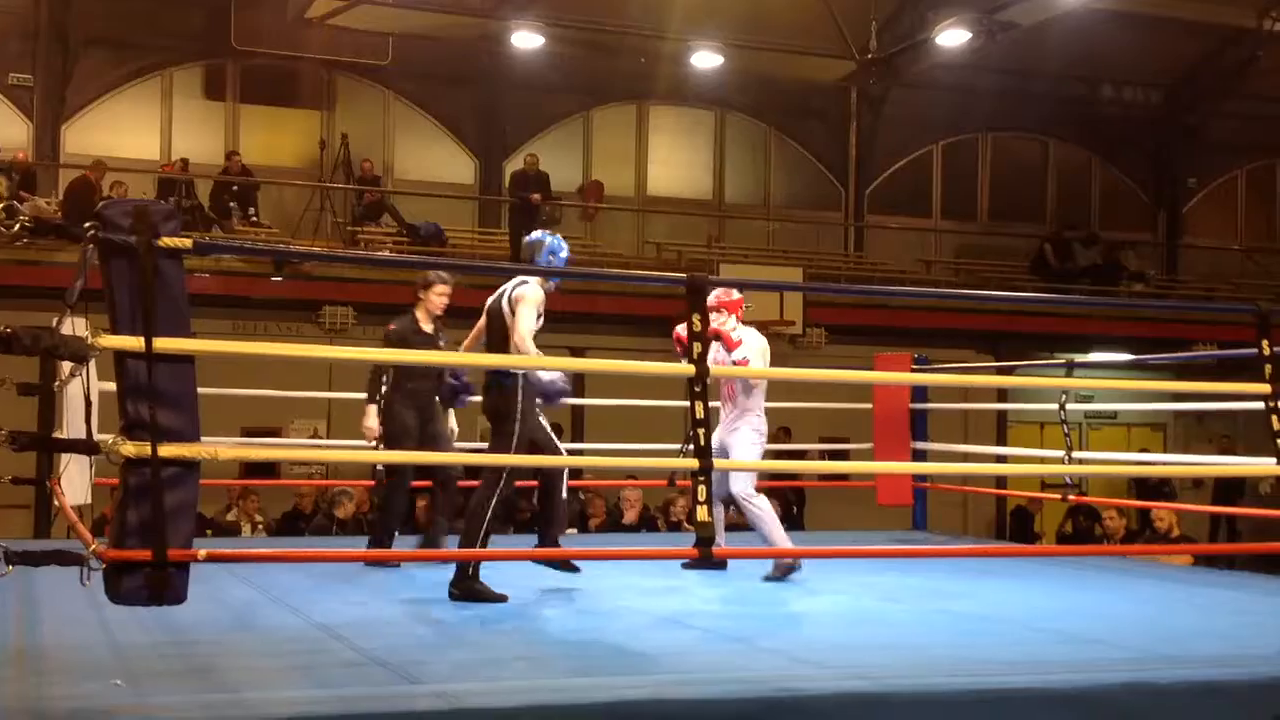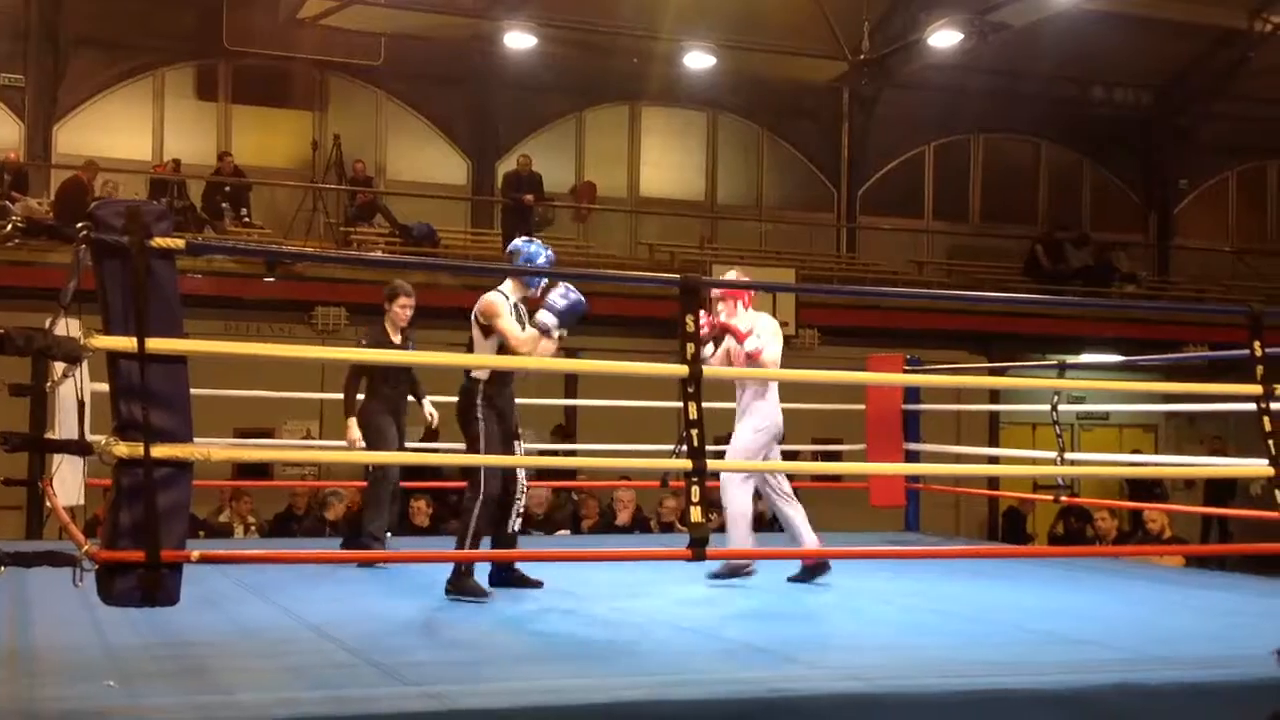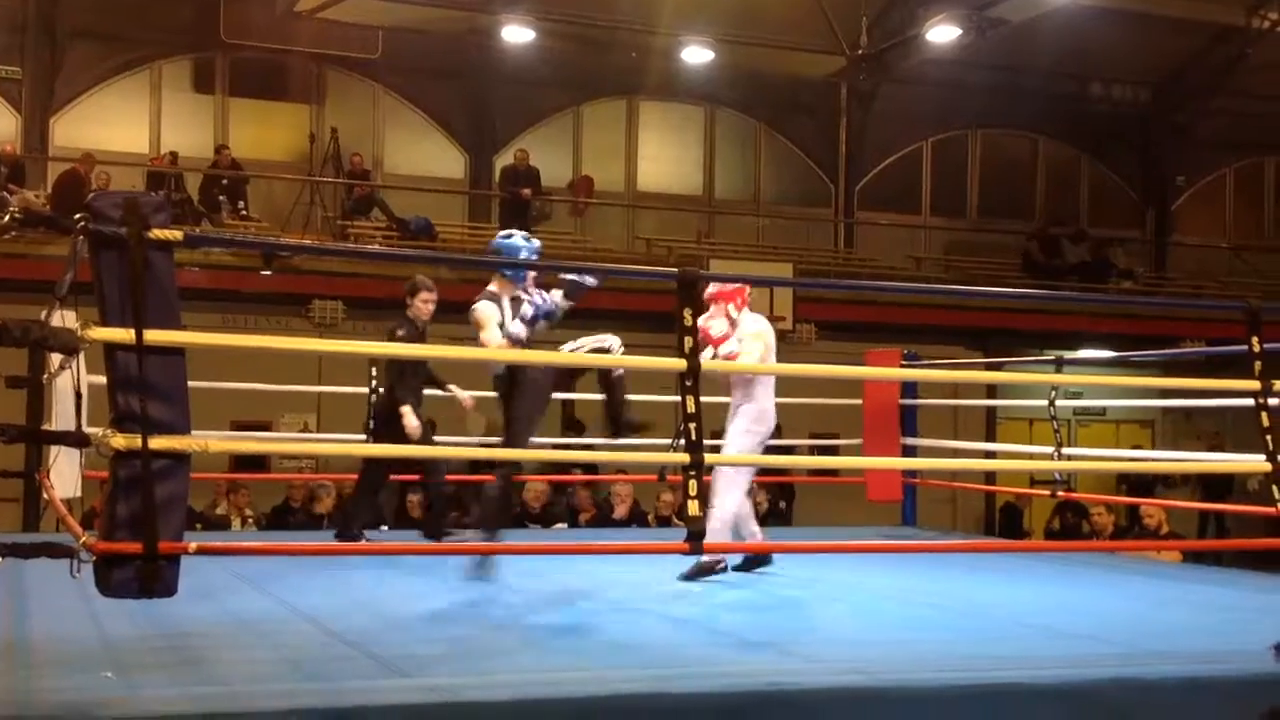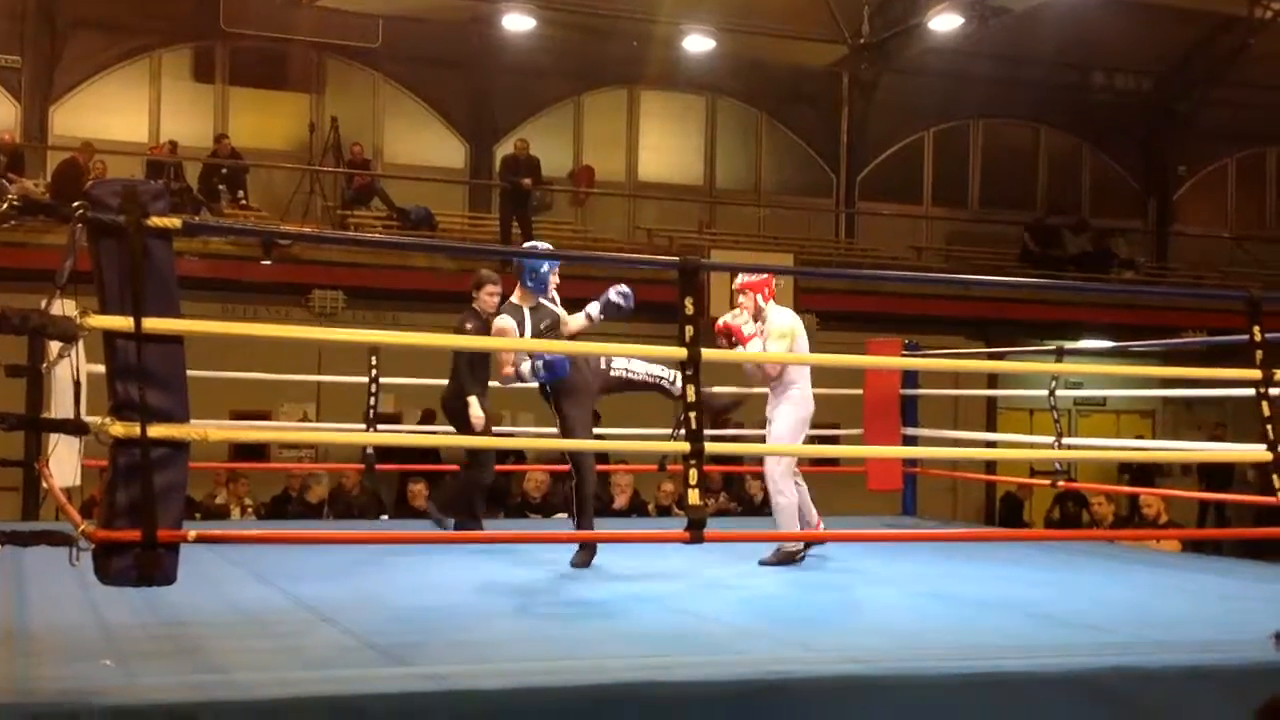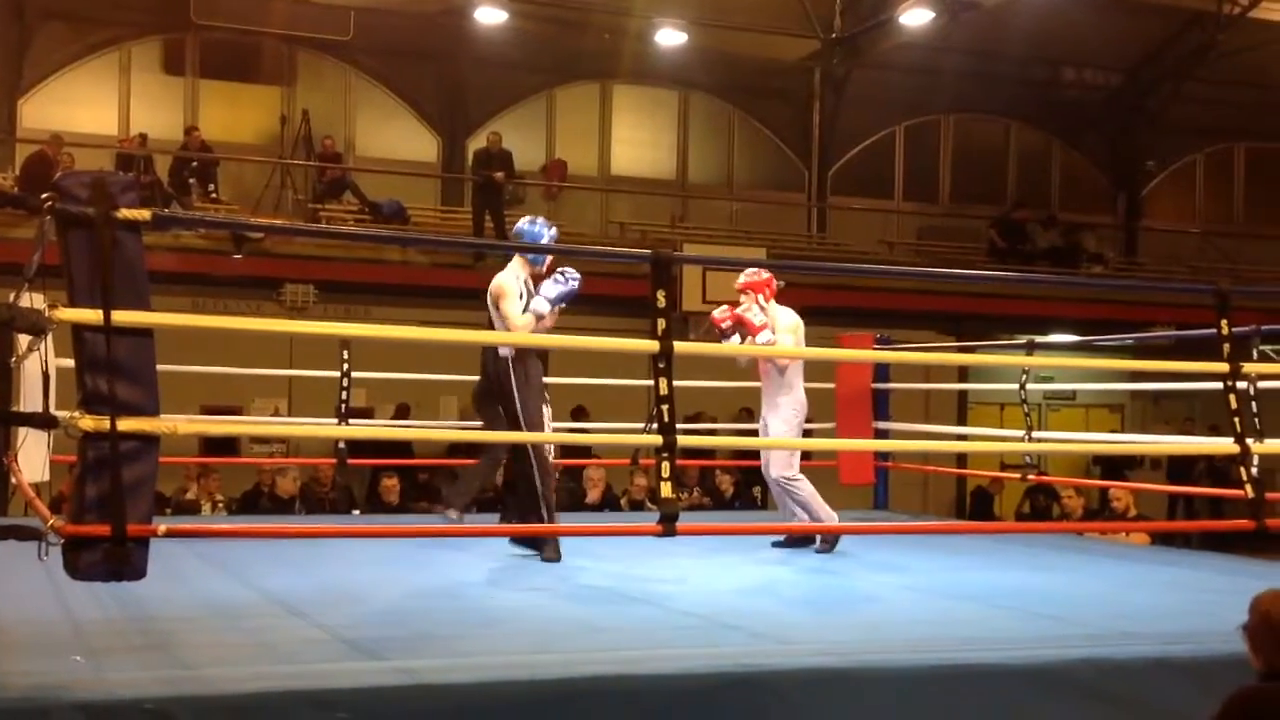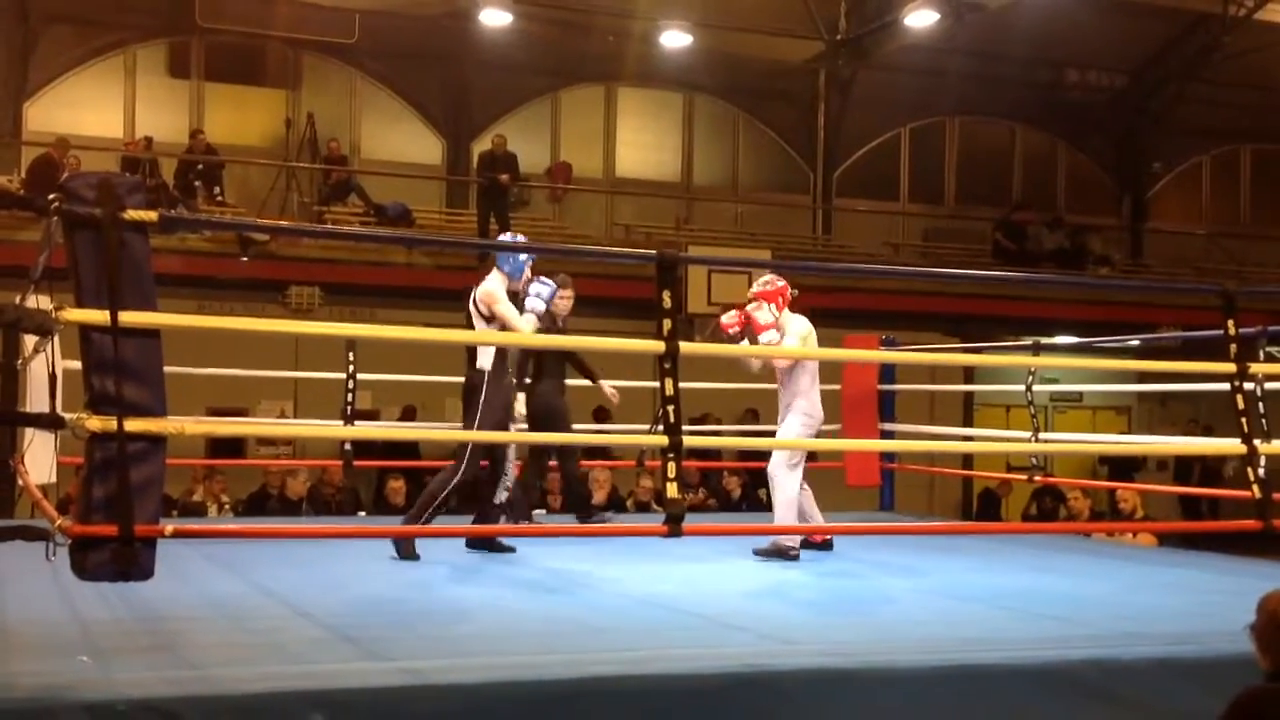
dt=0.4s
person 1, frame 1
left shoulder: (502, 293)
right shoulder: (531, 290)
left elbow: (470, 342)
right elbow: (521, 338)
right wrist: (543, 373)
left hip: (502, 391)
right hip: (512, 392)
left knee: (555, 461)
right knee: (495, 481)
left ankle: (549, 544)
right ankle: (464, 578)
person 1, frame 2
left shoulder: (517, 306)
right shoulder: (494, 301)
left elbow: (537, 354)
right elbow: (522, 347)
left wrist: (559, 323)
right wrist: (551, 313)
left hip: (502, 401)
right hip: (480, 402)
left knee: (514, 488)
right knee: (486, 486)
left ankle: (502, 568)
right ankle: (461, 574)
person 1, frame 3
left shoulder: (522, 293)
right shoulder: (483, 308)
left elbow: (541, 322)
right elbow: (496, 352)
left wrist: (563, 297)
right wrist: (525, 322)
left hip: (542, 371)
right hip: (517, 386)
right knee: (510, 466)
right ankle: (487, 539)
person 1, frame 4
left shoulder: (547, 297)
right shoulder: (506, 322)
right elbow: (505, 374)
left wrist: (600, 309)
right wrist: (536, 368)
left hip: (589, 367)
right hip: (564, 389)
left knee: (660, 374)
right knee: (582, 464)
left ankle: (706, 409)
right ankle: (586, 542)
person 1, frame 5
left shoulder: (525, 282)
right shoulder: (505, 281)
left elbow: (539, 328)
right elbow: (519, 331)
left wrist: (558, 299)
right wrist: (546, 299)
left hip: (529, 370)
right hip: (510, 372)
right knee: (536, 456)
left ankle: (523, 528)
right ankle: (545, 535)
person 1, frame 6
left shoulder: (497, 293)
right shoulder: (491, 290)
left elbow: (514, 334)
right elbow: (523, 332)
left wrist: (533, 306)
right wrist: (537, 301)
left hip: (497, 385)
right hip: (485, 386)
left knee: (500, 464)
right knee: (465, 464)
left ankle: (482, 533)
right ankle: (409, 527)
person 2, frame 1
left shoulder: (754, 339)
right shoulder: (718, 345)
left elbow: (755, 380)
left wrist: (734, 344)
right wrist: (686, 349)
left hip: (748, 427)
right hip: (725, 427)
left knee: (742, 489)
right knee: (709, 489)
left ankle: (785, 554)
person 2, frame 2
left shoulder: (763, 324)
right shoulder: (731, 332)
left elbow: (771, 365)
right elbow: (714, 368)
left wrist: (744, 335)
right wrist: (705, 340)
left hip: (761, 414)
right hip: (750, 416)
left knee: (733, 481)
right knee: (776, 490)
left ankle: (739, 559)
right ankle: (813, 554)
person 2, frame 3
left shoulder: (754, 325)
right shoulder: (736, 330)
left elbow: (745, 371)
left wrist: (720, 340)
right wrist: (702, 345)
left hip: (754, 415)
right hip: (742, 415)
left knee: (728, 480)
right knee: (730, 482)
left ankle: (713, 557)
right ankle: (757, 548)
person 2, frame 4
left shoulder: (780, 319)
right shoulder: (766, 322)
left elbow: (772, 369)
right elbow: (756, 371)
left wrist: (747, 336)
right wrist: (734, 341)
left hip: (794, 399)
right hip: (780, 401)
left knee: (777, 470)
right knee: (785, 470)
left ankle: (790, 546)
right ankle: (812, 527)
person 2, frame 5
left shoulder: (785, 319)
right shoulder: (762, 319)
left elbow: (783, 359)
left wrist: (758, 330)
right wrist: (729, 332)
left hip: (787, 404)
right hip: (770, 404)
left knee: (783, 472)
right knee: (771, 472)
left ankle: (828, 523)
person 2, frame 6
left shoulder: (797, 325)
right shoulder: (778, 327)
left elbow: (783, 361)
right elbow: (755, 364)
left wrist: (766, 329)
right wrist: (737, 336)
left hip: (804, 409)
right hip: (791, 410)
left knee: (780, 468)
right knee: (793, 475)
left ankle: (786, 542)
right ankle: (819, 535)
person 3, frame 1
left shoulder: (439, 332)
right shoulder: (400, 327)
right elbow: (379, 369)
left wrist: (450, 412)
right wrist: (371, 410)
left hip: (430, 410)
right hip: (401, 409)
left knee: (447, 474)
right knee: (399, 479)
left ankle: (433, 541)
right ankle: (378, 549)
person 3, frame 2
left shoulder: (407, 339)
right shoulder: (372, 339)
right elbow: (352, 382)
left wrist: (424, 401)
right wrist: (351, 422)
left hip: (397, 414)
right hip: (377, 413)
left knee: (386, 478)
right knee: (386, 476)
left ankle: (355, 541)
right ankle: (371, 545)
person 3, frame 3
left shoulder: (419, 329)
right shoulder: (402, 331)
left elbow: (421, 371)
right elbow: (392, 376)
left wrist: (452, 389)
right wrist: (406, 411)
left hip: (391, 408)
right hip: (398, 408)
left knee: (375, 471)
right knee: (434, 467)
left ankle: (348, 531)
right ankle: (437, 531)
person 3, frame 4
left shoulder: (483, 322)
right shoulder: (469, 323)
right elbow: (461, 367)
left wrist: (473, 400)
right wrist: (473, 402)
left hip: (460, 398)
right hip: (463, 398)
left knee: (478, 460)
right knee: (483, 461)
right ankle: (467, 523)
person 3, frame 5
left shoulder: (515, 321)
right shoulder: (502, 320)
right elbow: (493, 362)
right wrist: (514, 395)
left hip: (505, 393)
right hip: (495, 393)
left knee: (518, 452)
right knee: (496, 451)
left ankle: (513, 513)
right ankle: (454, 503)
person 3, frame 6
left shoulder: (559, 325)
right shoulder: (543, 325)
left elbow: (573, 358)
right elbow: (524, 362)
left wrist: (601, 383)
right wrist: (520, 397)
left hip: (550, 395)
right hip: (546, 395)
left knee: (538, 456)
right knee: (568, 453)
left ankle: (519, 513)
right ankle: (585, 512)
